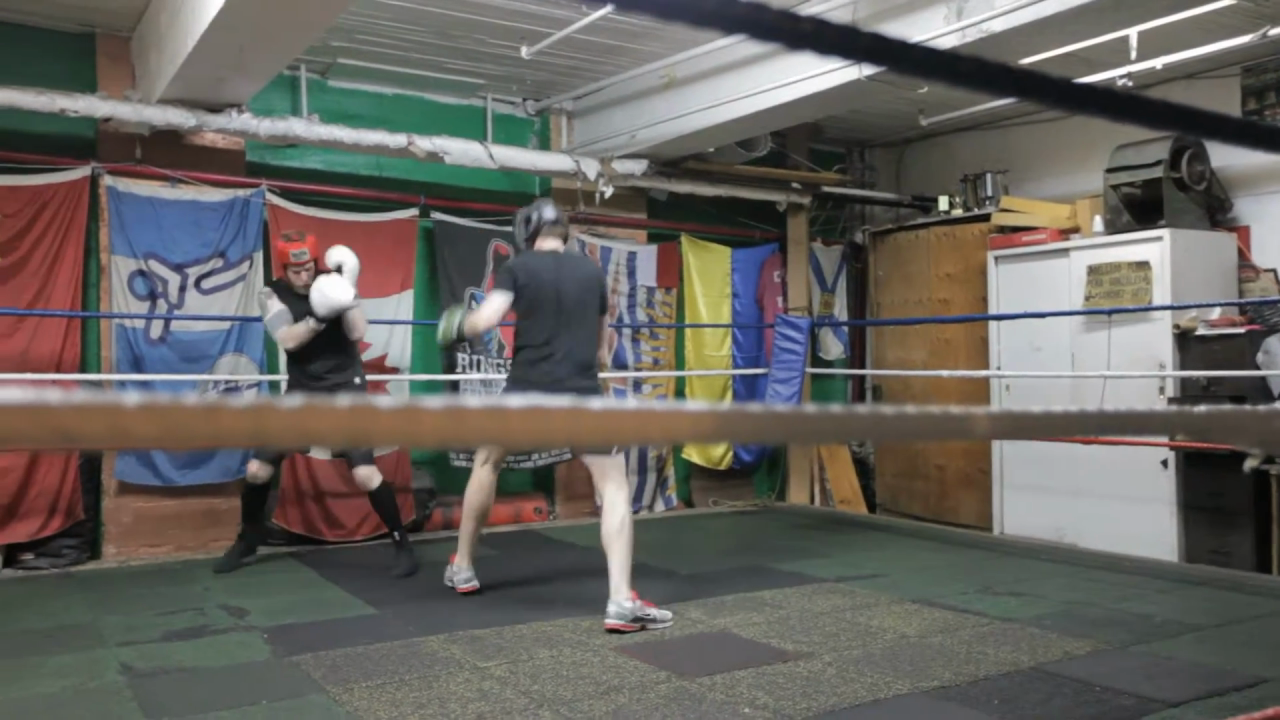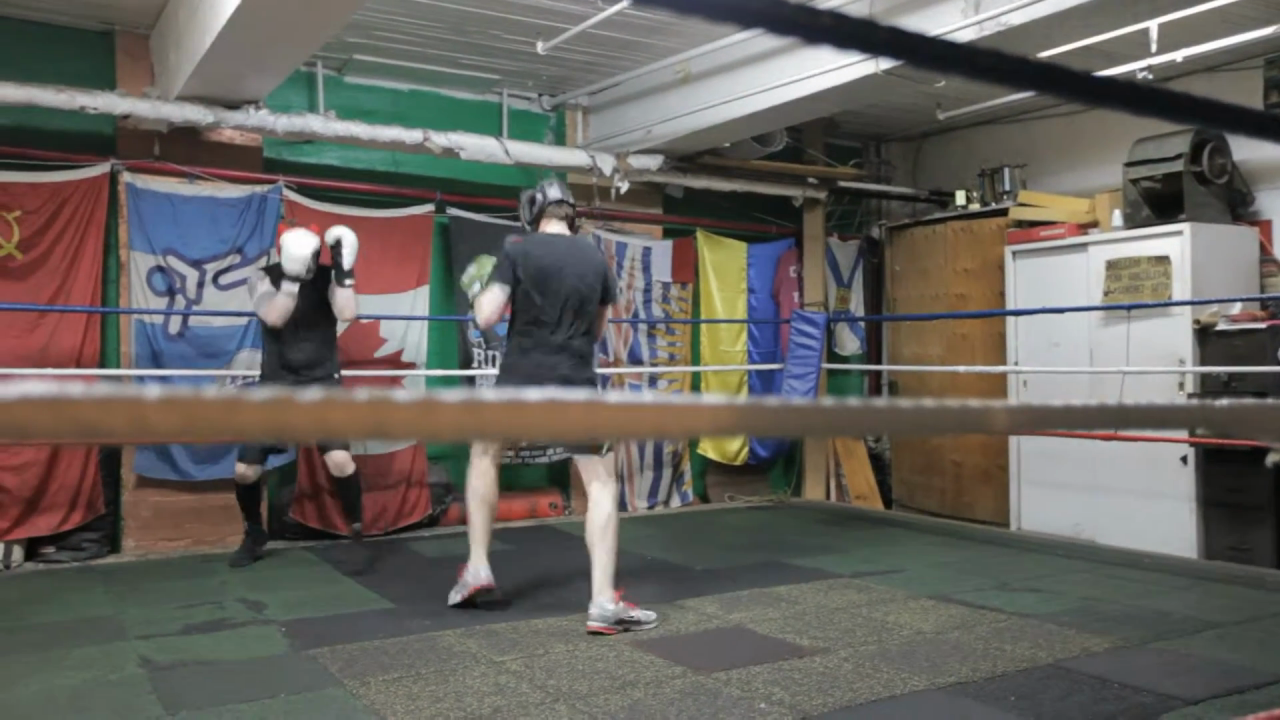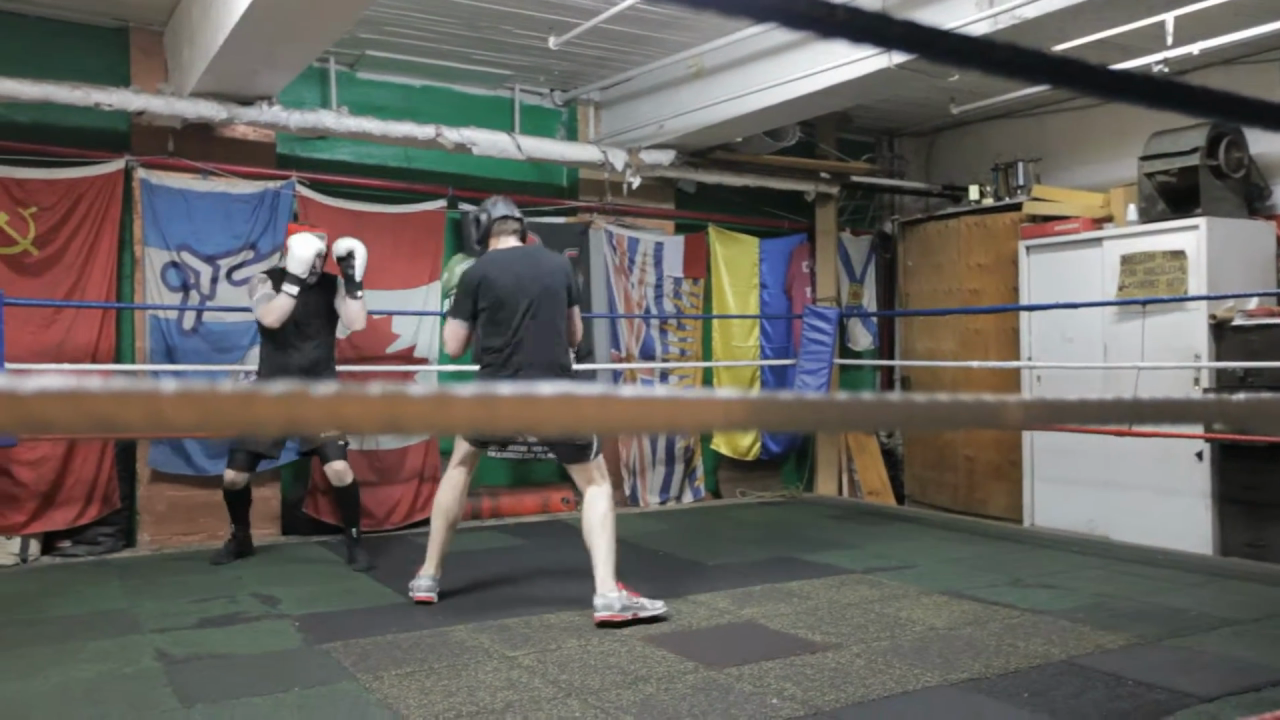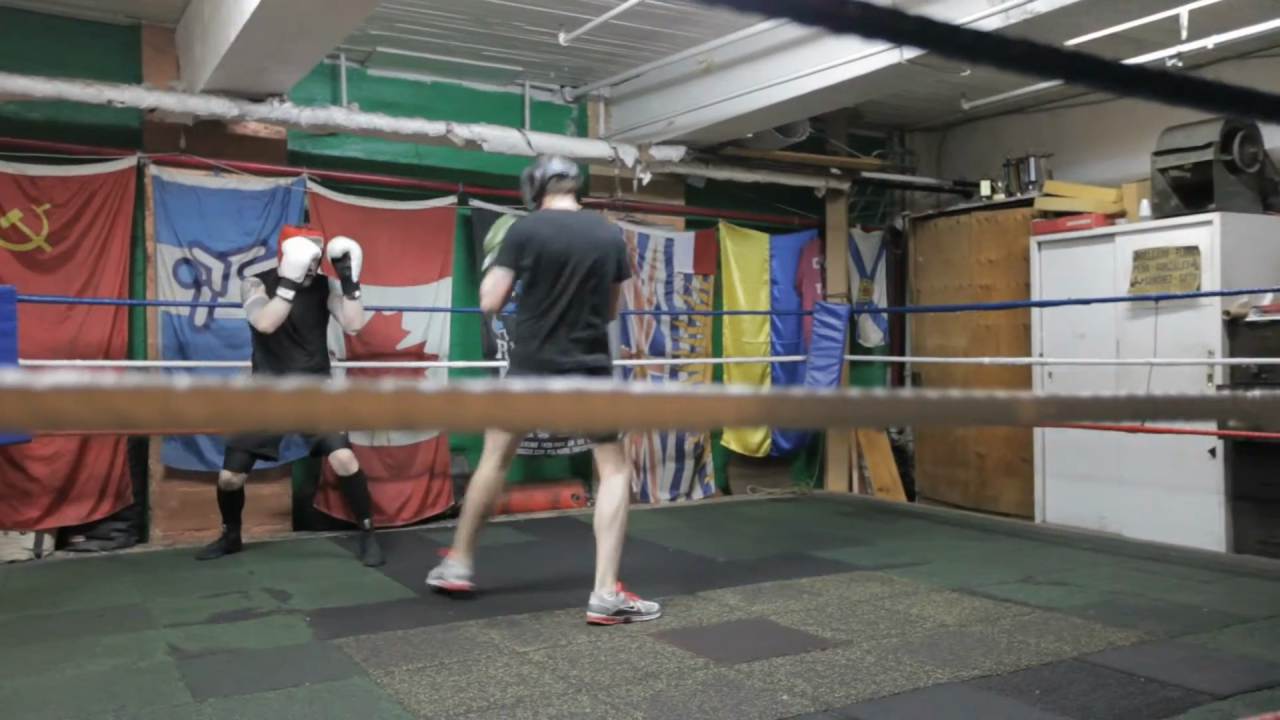
dt=0.3s
person 1, frame 1
left shoulder: (517, 267)
right shoulder: (592, 270)
left elbow: (486, 321)
left wrist: (457, 326)
left hip: (527, 389)
right hip: (581, 390)
left knee: (485, 463)
right knee: (615, 489)
left ankle: (462, 568)
right ankle: (622, 601)
person 1, frame 2
left shoulder: (516, 251)
right shoulder: (596, 258)
left elbow: (486, 317)
left wrist: (480, 291)
left hip: (519, 377)
right hip: (575, 382)
left knee: (483, 457)
right knee: (601, 486)
left ankle: (477, 567)
right ankle: (605, 602)
person 1, frame 3
left shoulder: (476, 274)
right shoulder: (558, 265)
left elbow: (454, 346)
right elbow: (575, 335)
left wrist: (455, 302)
left knee: (460, 467)
right knee: (596, 484)
left ankle: (429, 576)
right ankle: (609, 594)
person 1, frame 4
left shoulder: (525, 229)
right shoulder: (610, 234)
left elbow: (490, 301)
left wrist: (497, 262)
left hip: (532, 366)
right hip: (590, 367)
left knee: (495, 460)
right knee: (615, 470)
left ankle: (458, 563)
right ankle: (606, 594)
person 2, frame 1
left shoulder: (332, 285)
right shoulder: (272, 295)
left elbow: (358, 332)
right elbow: (289, 340)
left wrist: (349, 290)
right wrist: (318, 315)
left hip: (344, 388)
right hip: (300, 392)
left knee: (365, 471)
right knee: (257, 469)
left ankle: (402, 544)
right ankle: (247, 540)
person 2, frame 2
left shoulder: (327, 275)
right shoulder: (264, 280)
left elbow: (347, 314)
right elbow: (273, 316)
left wrist: (344, 269)
right wrist: (292, 277)
left hip: (321, 382)
right hip: (276, 384)
left knee: (338, 458)
right knee: (245, 469)
left ankle: (357, 536)
right ankle: (254, 536)
person 2, frame 3
left shoulder: (333, 285)
right shoulder: (264, 282)
left elbow: (357, 324)
right elbow: (270, 318)
left wrist: (353, 281)
right wrist: (295, 277)
left knee: (338, 468)
right knee: (233, 475)
left ankle: (354, 543)
right ankle: (241, 539)
person 2, frame 4
left shoulder: (326, 286)
right shoulder: (257, 284)
left elbow: (354, 324)
right elbow: (266, 323)
left wrist: (350, 281)
right wrist: (290, 281)
left knee: (344, 458)
right knee: (230, 475)
left ankle: (367, 536)
right ankle: (231, 536)
